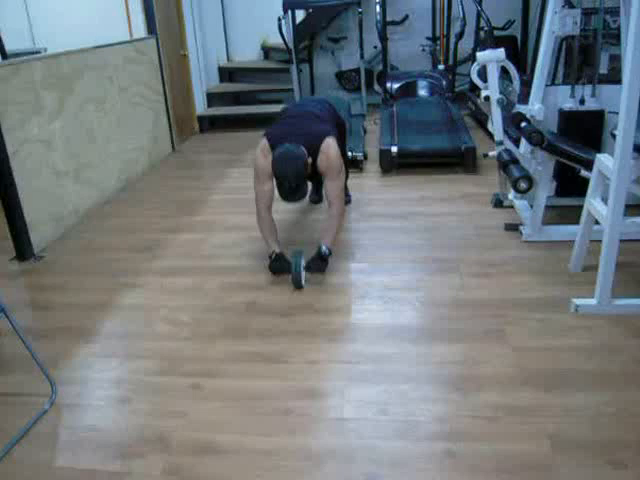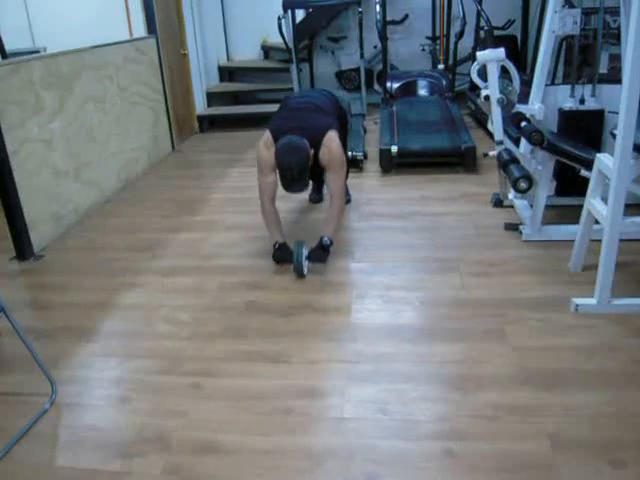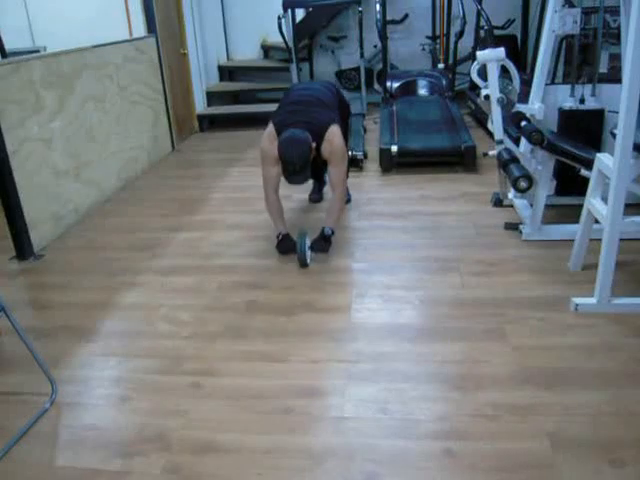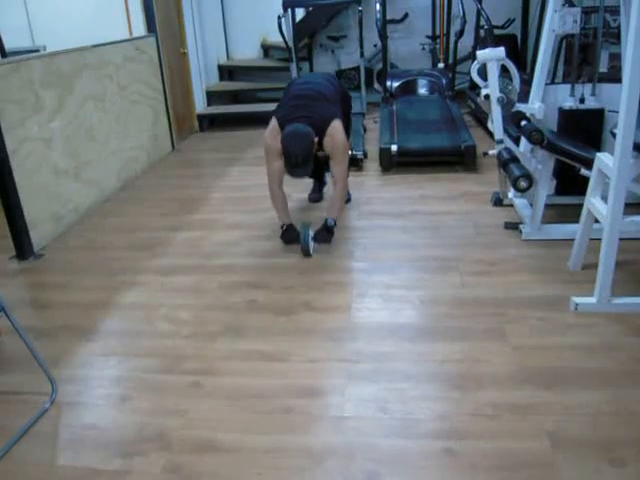
dt=0.1s
person 1, frame 1
left shoulder: (328, 152)
right shoulder: (264, 155)
left elbow: (336, 207)
right elbow: (263, 210)
left wrist: (323, 253)
right wrist: (276, 254)
left hip: (328, 113)
left ankle: (342, 188)
right ankle: (316, 182)
person 1, frame 2
left shoulder: (330, 146)
right shoulder: (267, 147)
left elbow: (337, 199)
right elbow: (267, 201)
left wrist: (325, 243)
right wrist: (279, 244)
left hip: (331, 103)
left knee: (340, 167)
left ankle: (341, 183)
right ankle: (317, 182)
person 1, frame 3
left shoulder: (332, 138)
right shoulder: (270, 140)
left elbow: (338, 190)
right elbow: (270, 192)
left wrist: (326, 233)
right wrist: (282, 235)
left hip: (332, 94)
left knee: (339, 161)
right ankle: (318, 180)
person 1, frame 4
left shoulder: (334, 134)
right shoulder: (273, 135)
left elbow: (340, 184)
right elbow: (275, 185)
left wrist: (329, 225)
right wrist: (286, 225)
left hip: (335, 88)
left knee: (341, 154)
right ankle: (318, 180)
